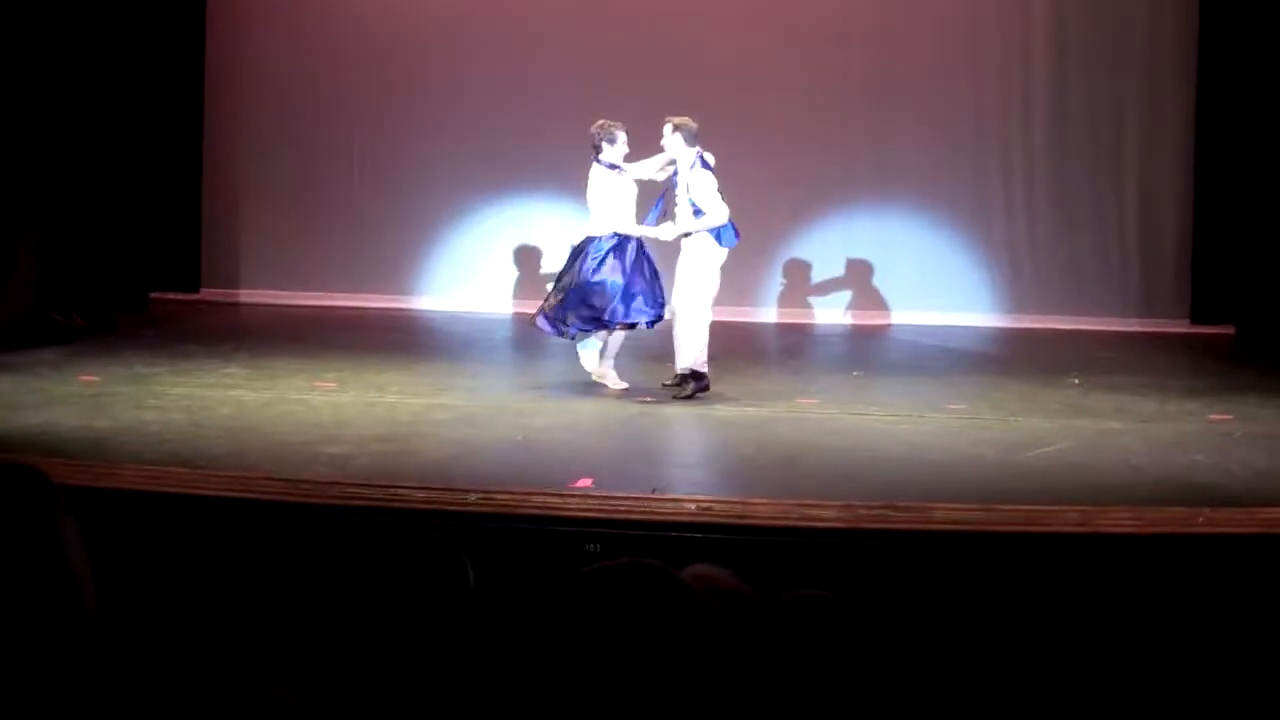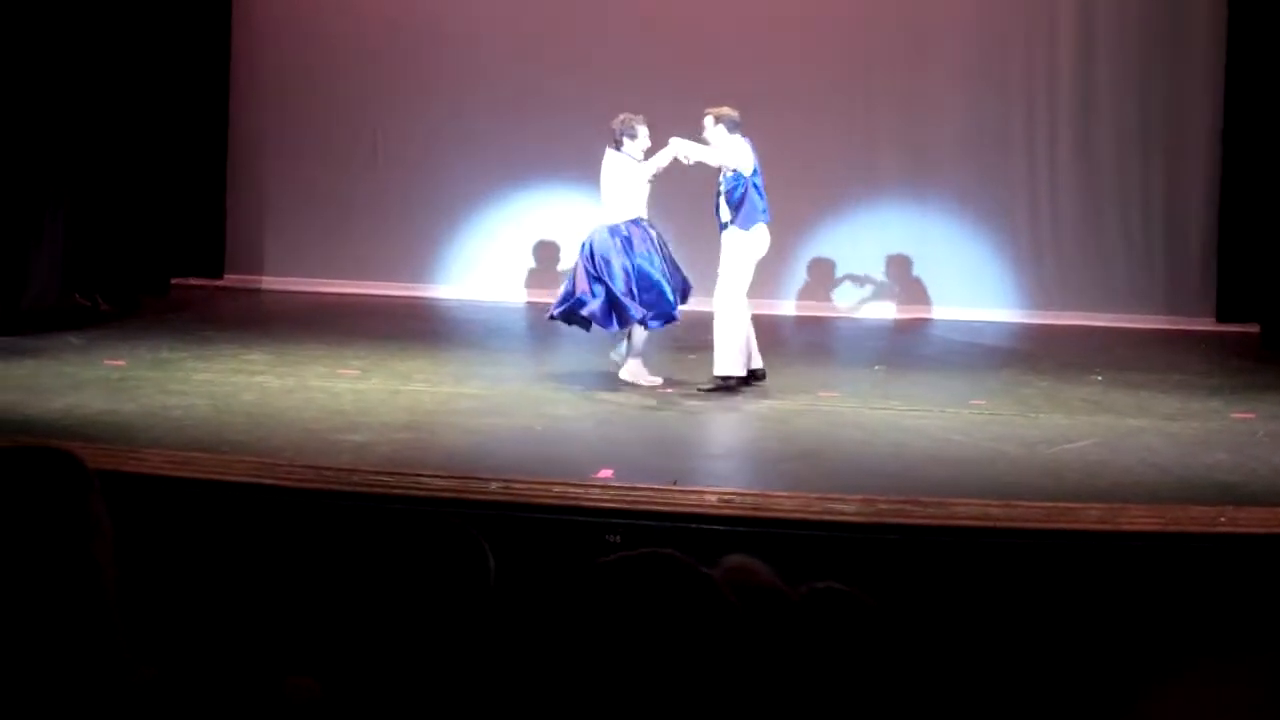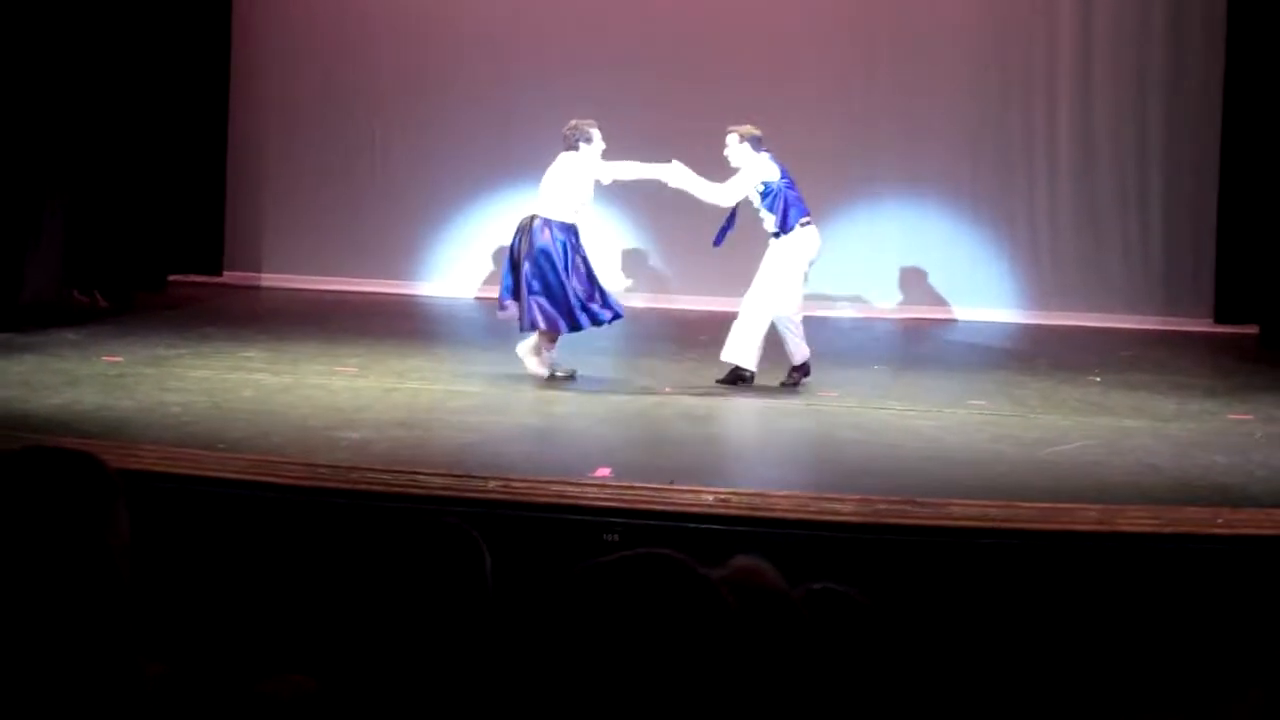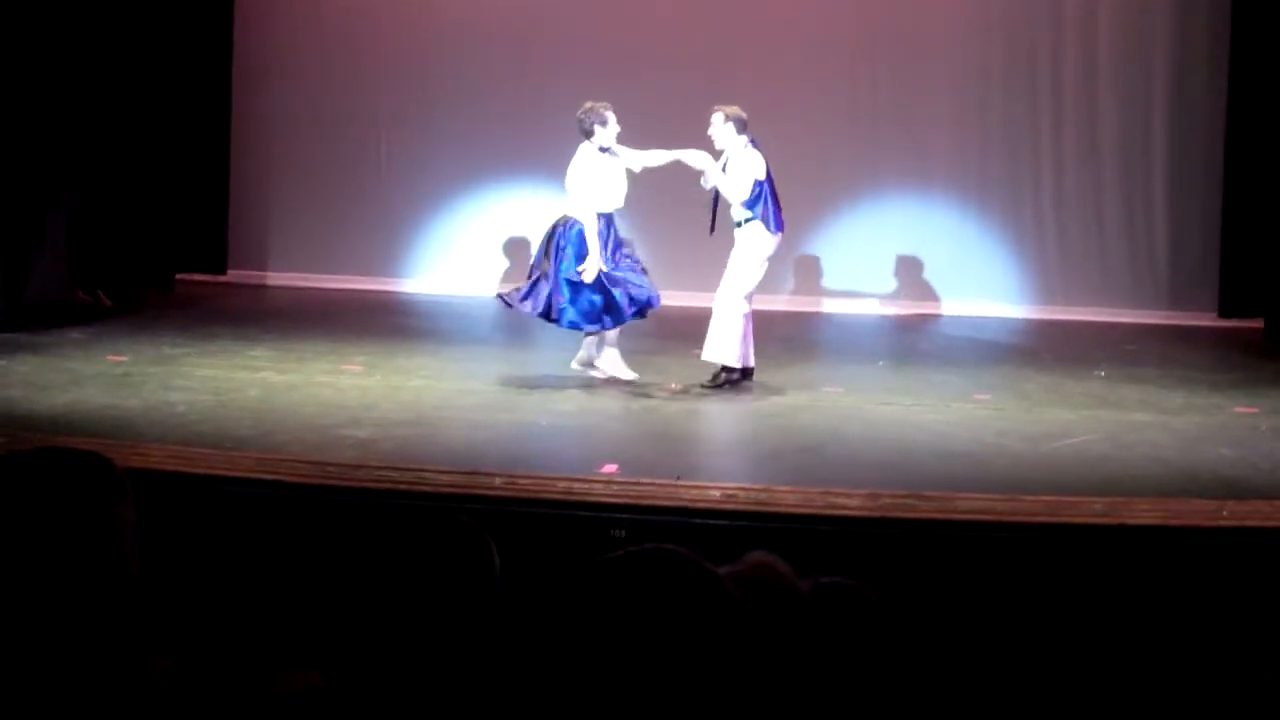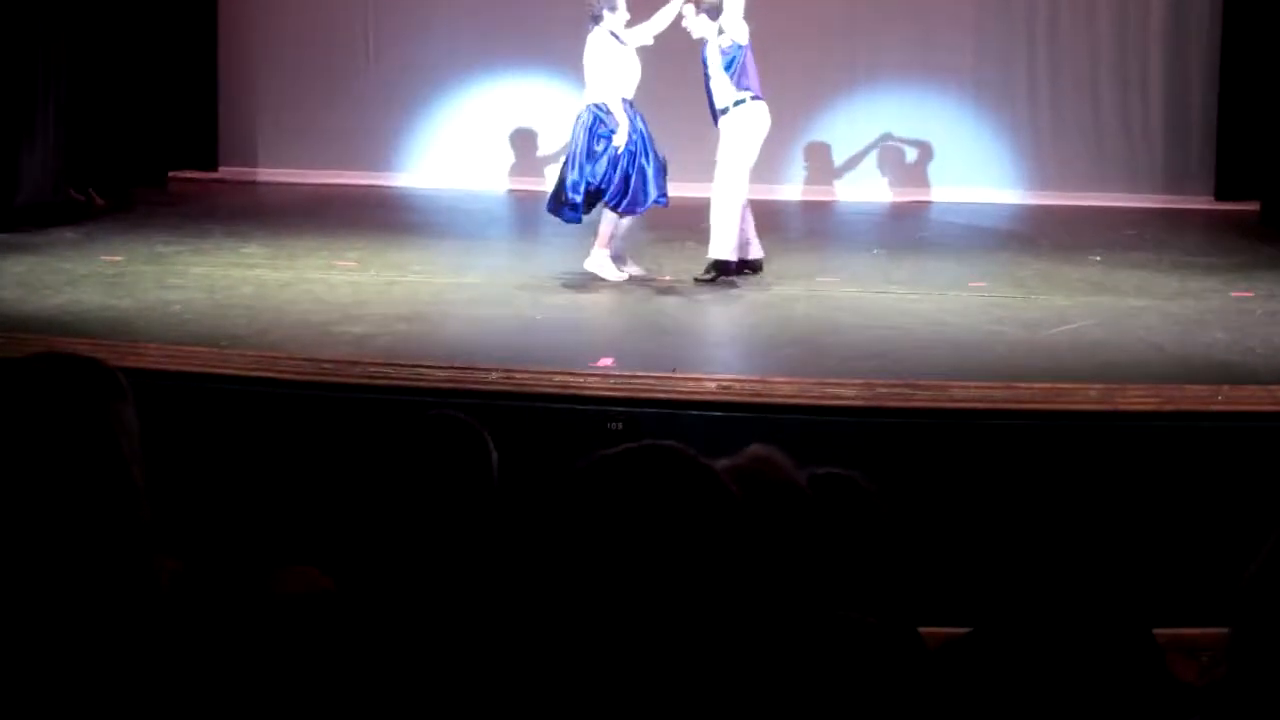
dt=0.7s
person 1, frame 1
left shoulder: (698, 176)
right shoulder: (691, 161)
left elbow: (721, 214)
left wrist: (681, 228)
left hip: (707, 245)
right hip: (695, 244)
left knee: (692, 305)
right knee: (682, 305)
left ankle: (697, 374)
right ankle: (687, 368)
person 1, frame 2
left shoulder: (739, 146)
right shoulder: (731, 149)
left elbow: (728, 158)
right elbow: (723, 159)
left wrist: (690, 149)
right wrist: (693, 152)
left hip: (745, 235)
right hip: (740, 235)
left knee: (728, 303)
right knee: (733, 303)
left ankle: (729, 374)
right ankle: (751, 367)
person 1, frame 3
left shoulder: (761, 164)
right shoulder: (751, 172)
left elbow: (726, 197)
right elbow: (726, 195)
left wrist: (686, 180)
right wrist: (688, 180)
left hip: (799, 238)
right hip: (781, 241)
left knee: (782, 304)
right knee: (755, 302)
left ankle: (800, 362)
right ankle: (743, 368)
person 1, frame 4
left shoulder: (750, 158)
right shoulder: (730, 156)
left elbow: (737, 196)
right elbow: (711, 184)
left wrist: (710, 166)
right wrist: (706, 169)
left hip: (760, 233)
right hip: (747, 233)
left knee: (729, 297)
right knee: (736, 298)
left ankle: (730, 366)
right ankle: (742, 364)
person 1, frame 5
left shoulder: (731, 29)
right shoulder: (709, 46)
left hip: (746, 115)
right hip: (731, 119)
left knee: (728, 186)
right knee: (731, 188)
left ankle: (723, 258)
right ankle: (749, 256)
person 2, frame 1
left shoulder: (617, 170)
right shoulder: (603, 178)
left elbow: (648, 168)
right elbow: (616, 222)
right wrist: (656, 232)
left hip: (620, 247)
right hip: (609, 247)
left knee: (624, 308)
right knee: (625, 307)
left ankle: (606, 366)
right ankle: (598, 354)
person 2, frame 2
left shoulder: (625, 161)
right shoulder: (615, 161)
right elbow: (642, 173)
right wrist: (670, 151)
left hip: (631, 235)
right hip: (625, 236)
left knee: (640, 298)
right knee: (647, 298)
left ankle: (626, 348)
right ankle: (633, 365)
person 2, frame 3
left shoulder: (582, 166)
right shoulder: (572, 163)
left elbow: (611, 171)
right elbow: (617, 170)
left wrist: (660, 170)
right wrist: (660, 170)
left hip: (558, 233)
right hip: (551, 233)
left knee: (566, 298)
right knee: (566, 298)
left ankle: (547, 357)
right ankle: (531, 348)
person 2, frame 4
left shoulder: (612, 152)
right shoulder: (587, 162)
left elbow: (645, 158)
right elbow: (588, 209)
left wrist: (679, 154)
right wrist: (593, 253)
left hip: (603, 230)
right hip: (585, 232)
left knee: (617, 291)
right knee: (613, 291)
left ankle: (588, 355)
right ankle: (609, 355)
person 2, frame 5
left shoulder: (621, 39)
right shoulder: (599, 40)
left elbow: (655, 24)
right elbow: (605, 85)
right wrist: (623, 121)
left hip: (619, 119)
right hip: (607, 119)
left knee: (633, 190)
right knee: (617, 190)
left ankle: (610, 252)
right ankle: (600, 256)
